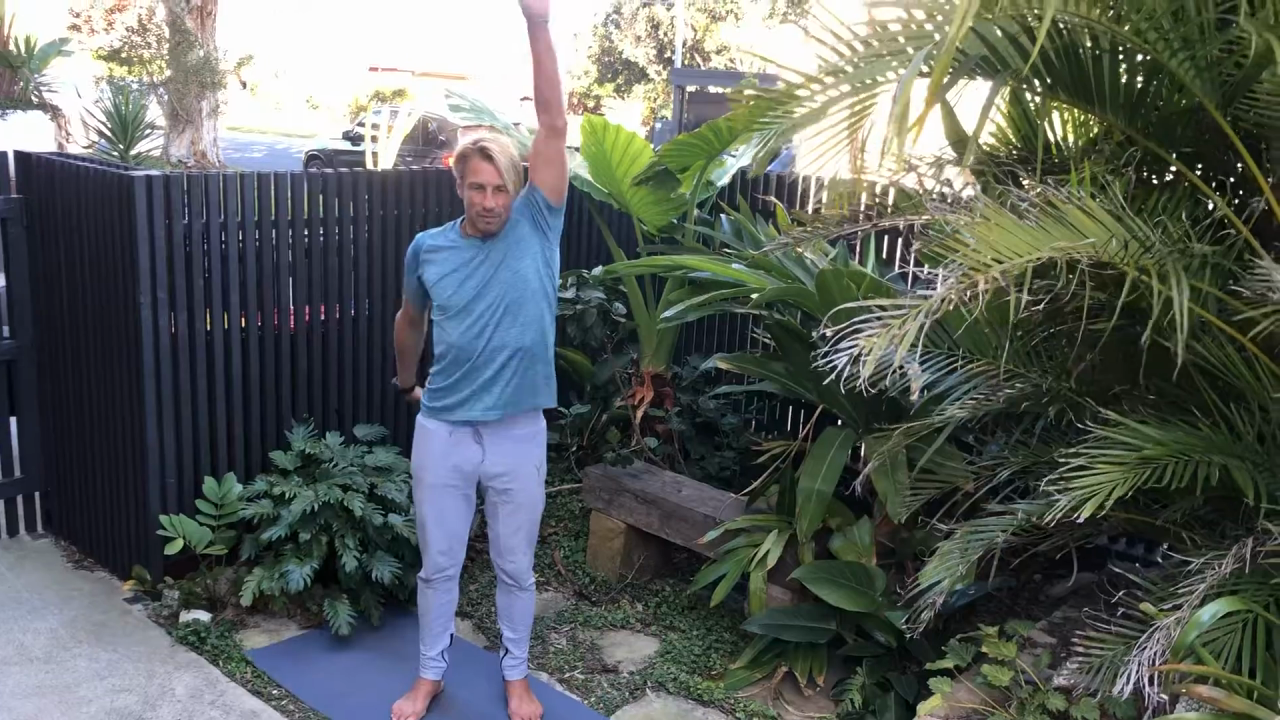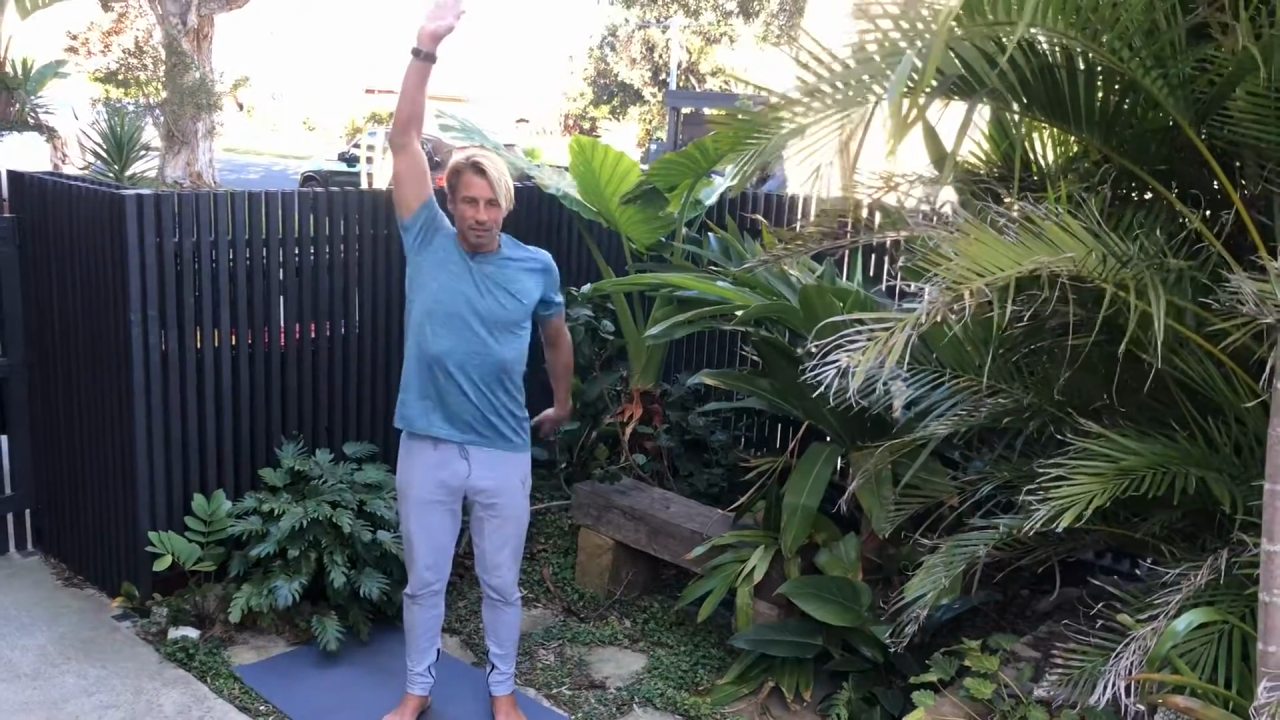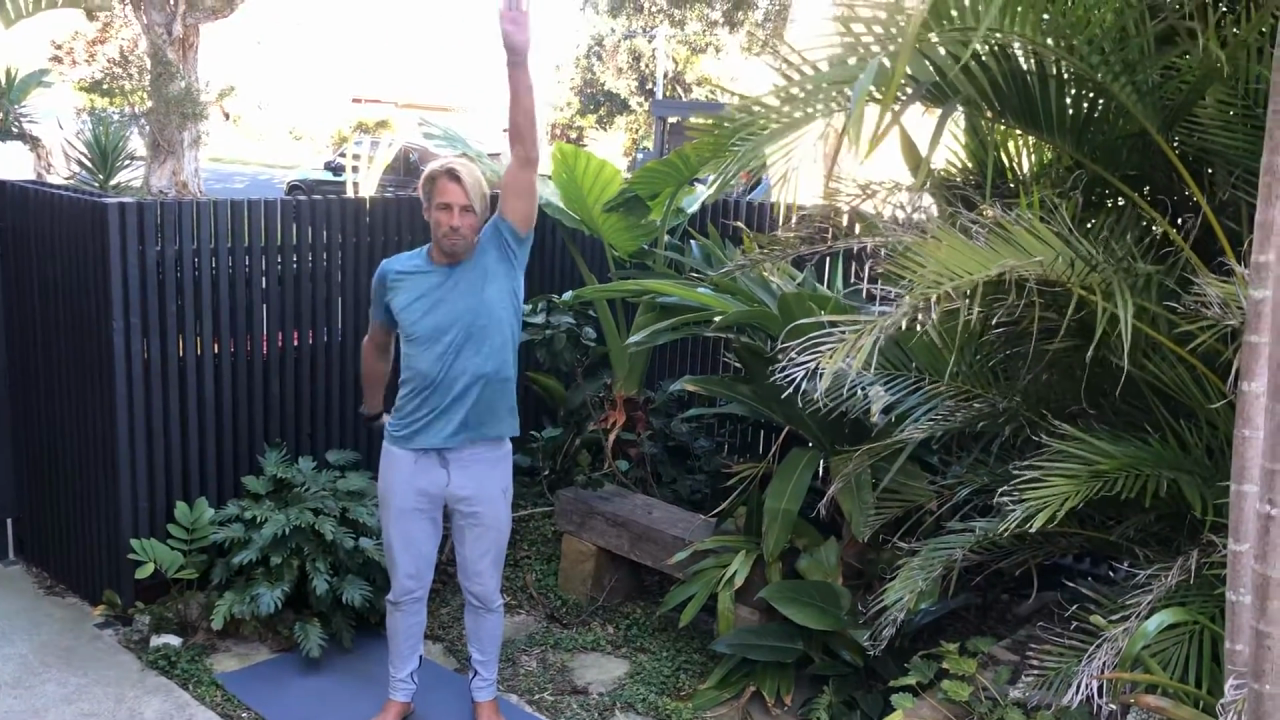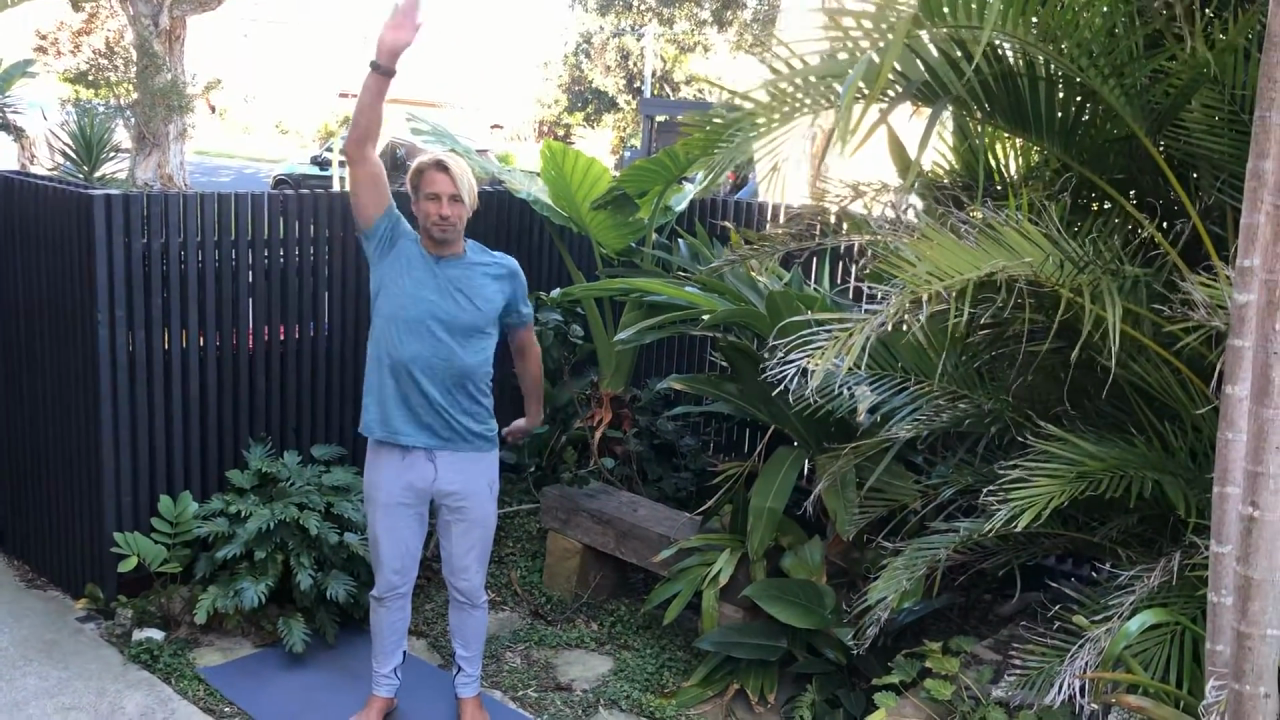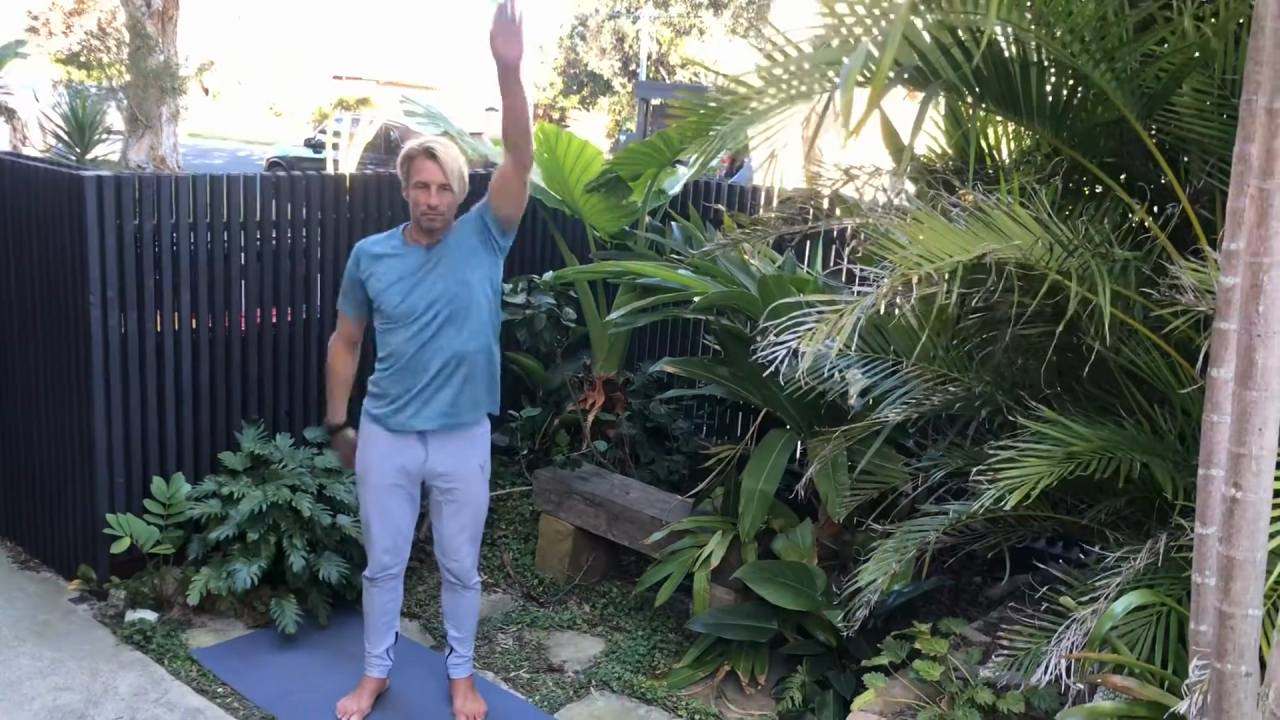
dt=1s
person 1, frame 1
left shoulder: (537, 228)
right shoulder: (426, 248)
left elbow: (554, 128)
right elbow: (408, 321)
right wrist: (405, 377)
left hip: (518, 433)
right hip: (441, 431)
left knee: (514, 567)
right knee: (438, 565)
person 1, frame 2
left shoulder: (536, 266)
right shoulder: (427, 244)
left elbow: (557, 336)
right elbow: (403, 142)
left wrist: (562, 404)
left hip: (504, 455)
right hip: (427, 448)
left knee: (501, 584)
right knee: (424, 581)
person 1, frame 3
left shoulder: (503, 259)
right shoulder: (394, 274)
left elbow: (524, 166)
right wrist: (381, 415)
left hip: (484, 461)
right hip: (409, 462)
left knee: (483, 590)
right knee: (407, 587)
person 1, frame 4
left shoulder: (502, 272)
right shoulder: (389, 250)
left elbow: (526, 349)
right elbow: (359, 161)
left wrist: (534, 411)
right wrist: (384, 66)
left hip: (470, 459)
right hip: (394, 455)
left knee: (467, 586)
right knee: (391, 583)
person 1, frame 5
left shoulder: (483, 240)
right shoulder: (373, 251)
left elbow: (515, 162)
right elbow: (345, 337)
left wrist: (507, 65)
right wrist: (340, 418)
left hip: (463, 439)
right hip: (386, 437)
left knee: (461, 566)
right knee: (382, 564)
